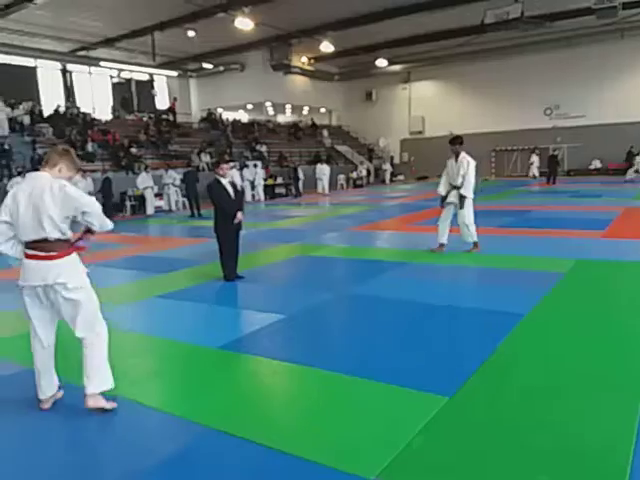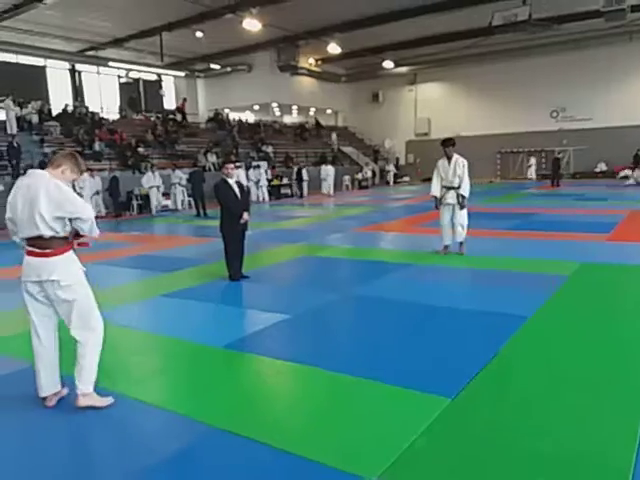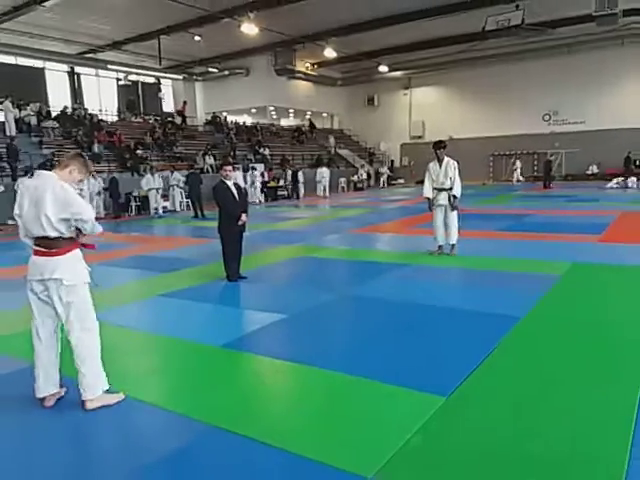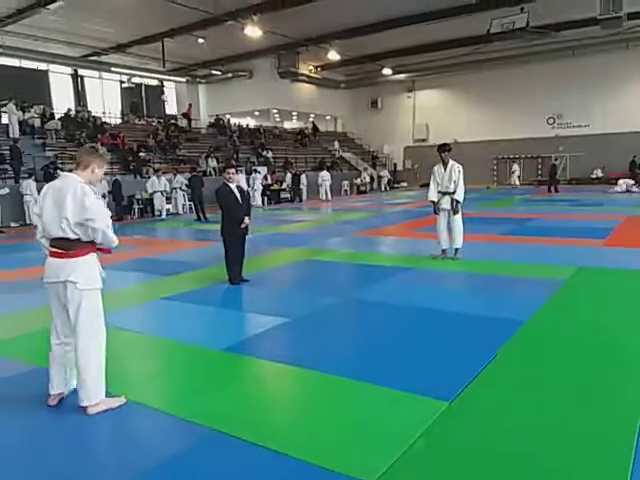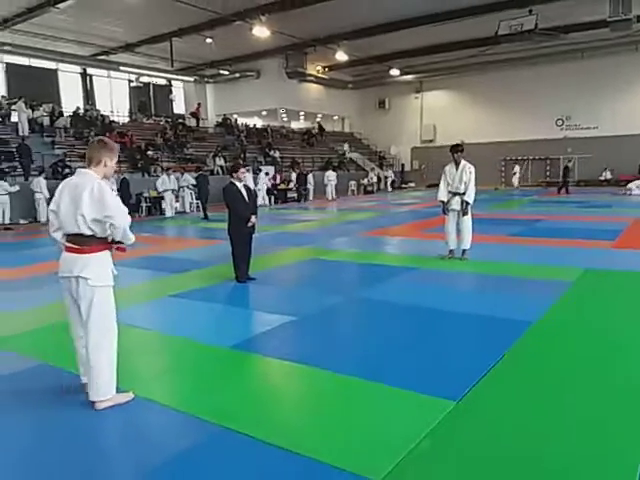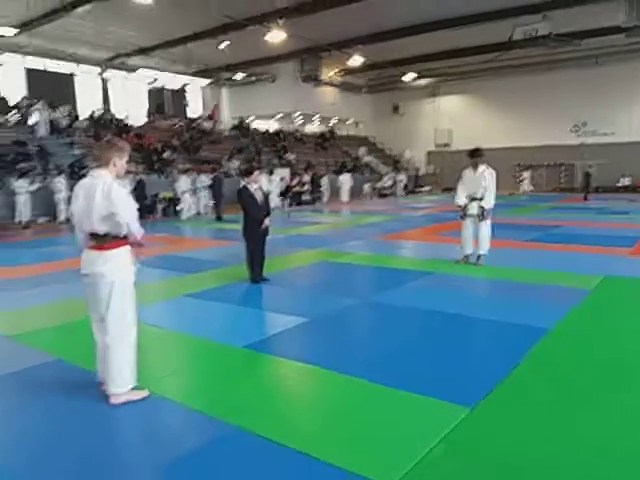
dt=0.3s
person 1, frame 1
right shoulder: (58, 188)
right elbow: (90, 208)
left wrist: (25, 256)
right wrist: (94, 228)
left hip: (31, 267)
right hip: (62, 267)
left knee: (41, 335)
right knee: (92, 328)
left ankle: (46, 393)
right ankle: (94, 393)
person 1, frame 2
left shoulder: (19, 187)
right shoulder: (54, 187)
left elbow: (15, 228)
right elbow: (83, 215)
right wrist: (79, 232)
left hip: (32, 264)
right hip: (59, 265)
left knee: (42, 331)
right knee: (89, 326)
left ankle: (49, 391)
right ankle: (84, 391)
person 1, frame 3
left shoulder: (26, 186)
right shoulder: (59, 189)
left elbow: (24, 229)
right elbow: (86, 217)
left wrist: (46, 240)
right wrist: (81, 231)
left hip: (38, 263)
right hip: (64, 264)
left knee: (43, 331)
right knee: (83, 329)
left ankle: (47, 390)
right ankle: (92, 394)
person 1, frame 4
left shoulder: (49, 189)
right shoulder: (82, 191)
left elbow: (41, 231)
right elbow: (101, 227)
left wrist: (58, 251)
right wrist: (109, 242)
left hip: (55, 265)
right hip: (80, 267)
left knee: (61, 332)
right knee: (90, 333)
left ankle: (57, 390)
right ankle: (93, 399)
person 1, frame 5
left shoulder: (66, 184)
right shoulder: (99, 188)
left elbow: (55, 225)
right elbow: (120, 223)
left wrist: (73, 244)
right wrist: (123, 239)
left hip: (69, 260)
right hip: (93, 262)
left knee: (80, 326)
right knee: (101, 329)
left ankle: (90, 378)
right ankle: (102, 394)
person 1, frame 6
left shoulder: (82, 186)
right shoulder: (110, 187)
left elbow: (81, 226)
right elbow: (128, 220)
left wrist: (92, 243)
right wrist: (137, 233)
left hip: (92, 258)
right hip: (113, 260)
left knee: (102, 322)
right knee: (120, 324)
left ankle: (108, 376)
right ankle: (118, 389)
